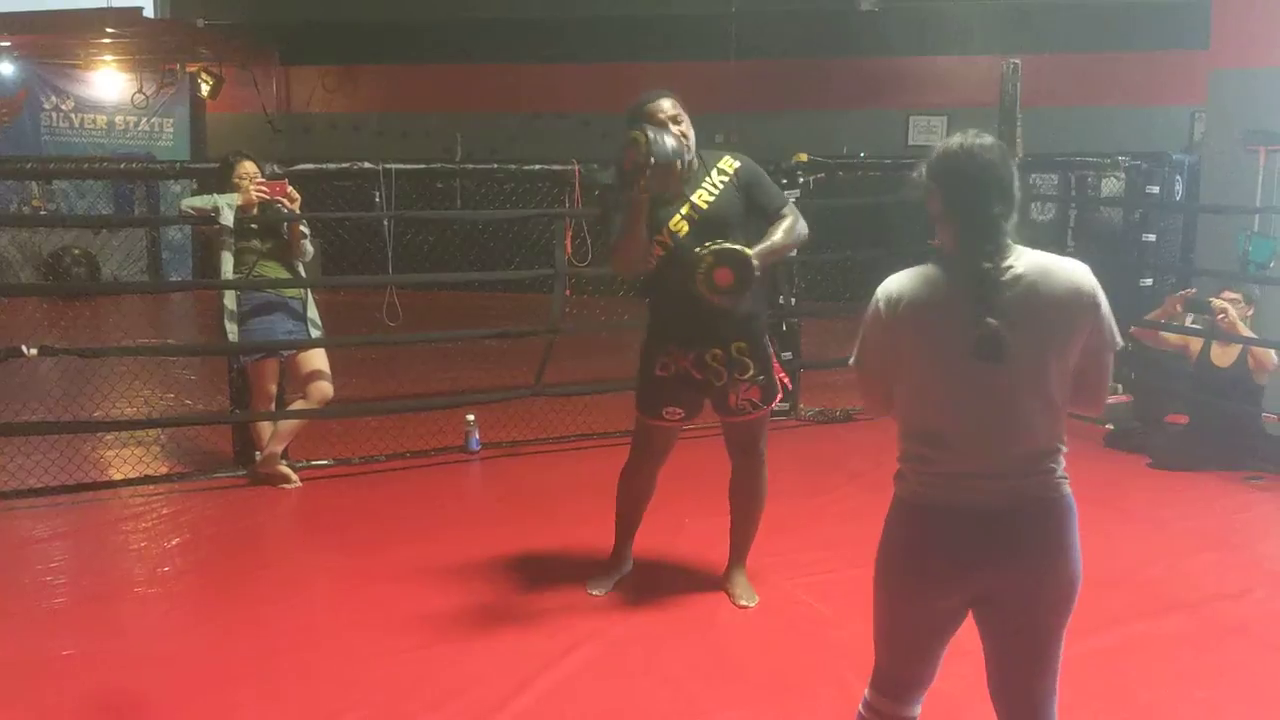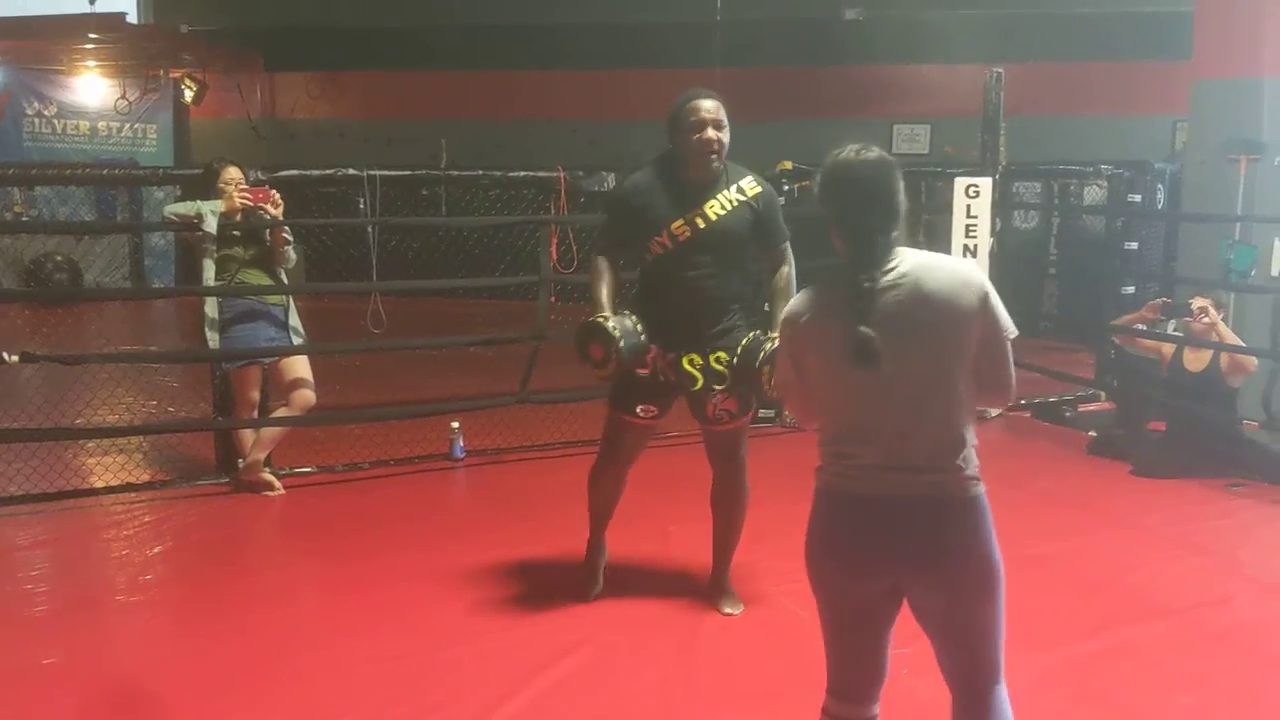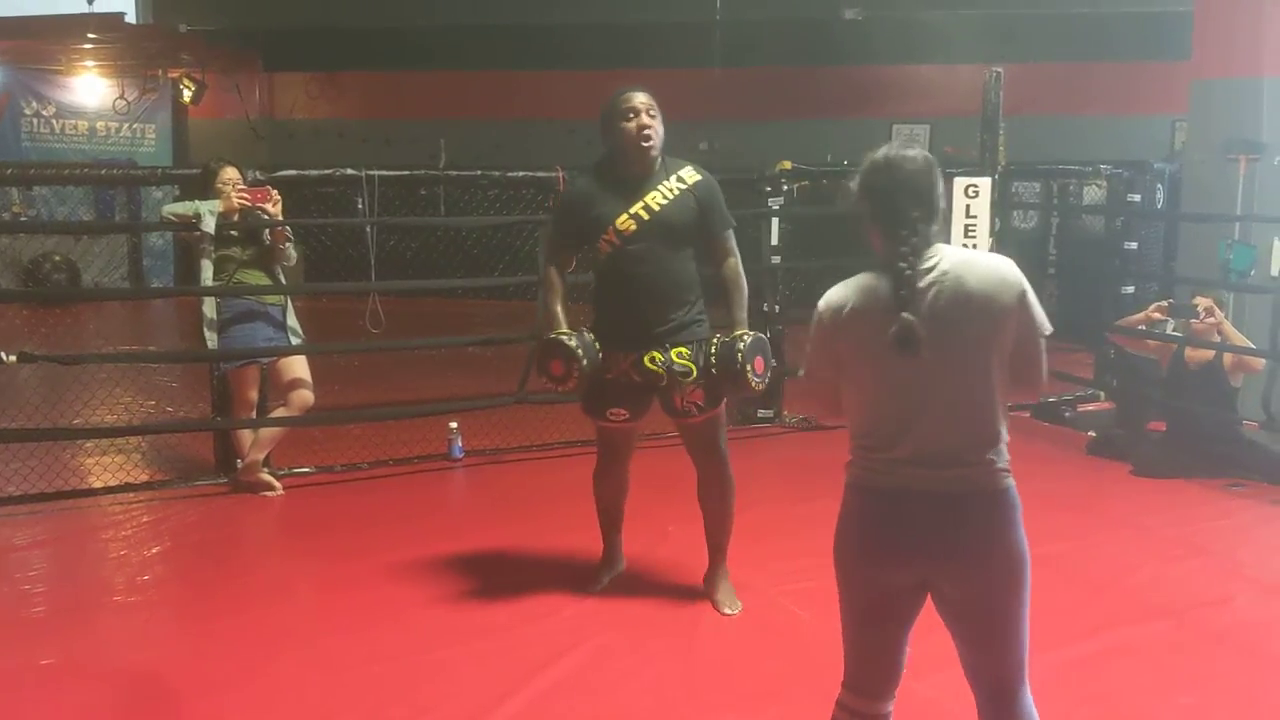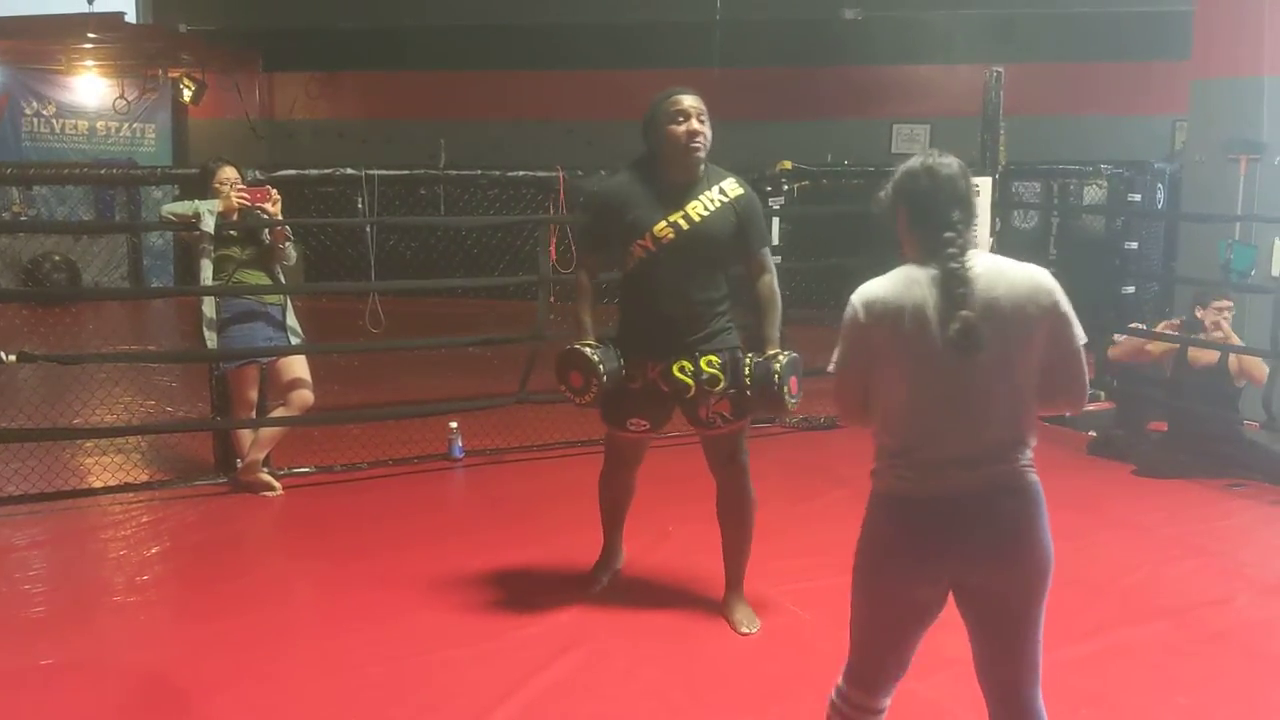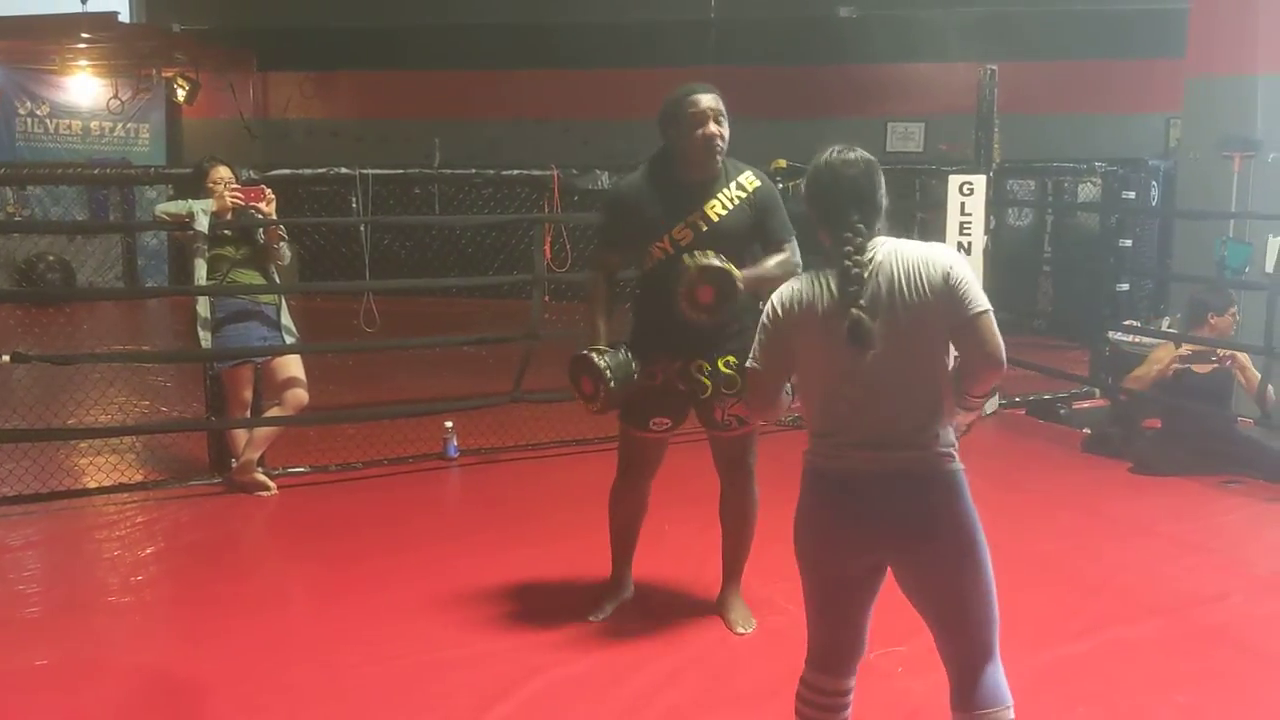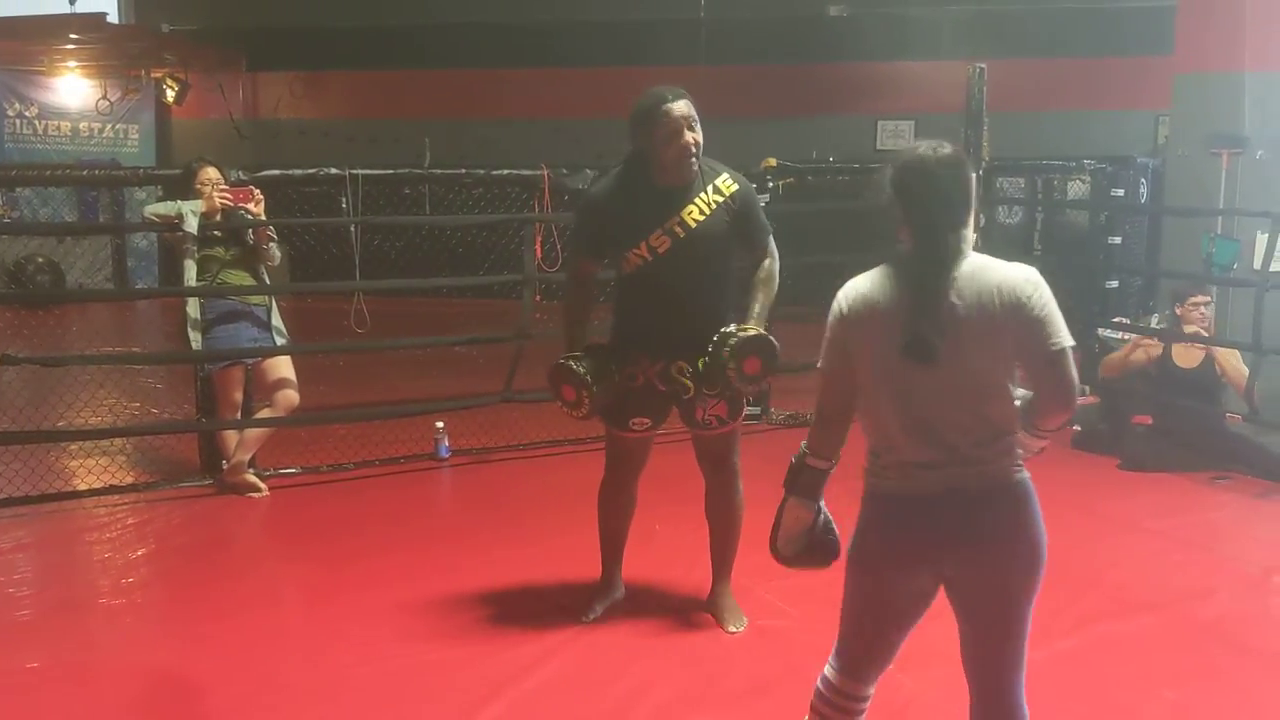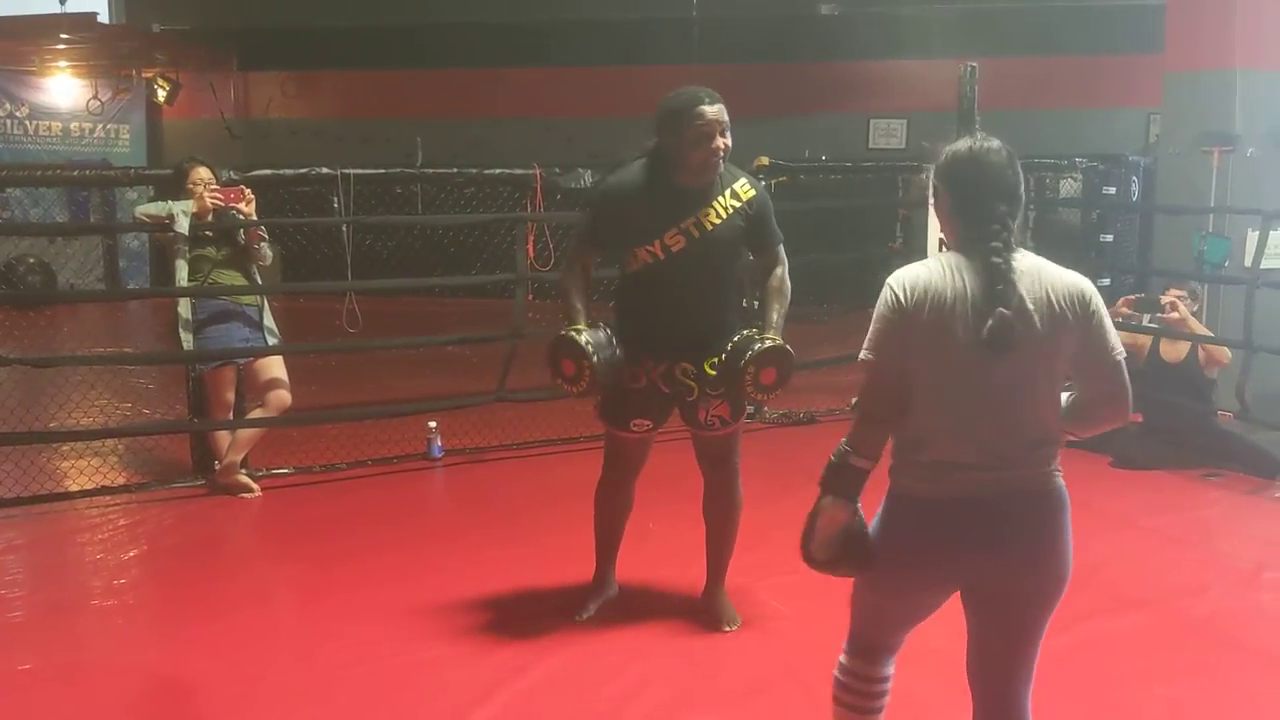
dt=0.5s
person 1, frame 1
left shoulder: (898, 296)
right shoulder: (1076, 285)
left elbow: (877, 401)
right elbow: (1092, 397)
left hip: (929, 525)
right hip: (1037, 526)
person 1, frame 2
left shoulder: (804, 314)
right shoulder: (964, 281)
left elbow: (805, 413)
right elbow: (1000, 390)
left hip: (848, 520)
right hip: (948, 516)
person 1, frame 3
left shoulder: (840, 305)
right shoulder: (1002, 278)
left elbow: (830, 404)
right elbow: (1031, 383)
left hip: (878, 516)
right hip: (979, 513)
person 1, frame 4
left shoulder: (874, 301)
right shoulder: (1033, 286)
left elbow: (853, 409)
right elbow: (1069, 392)
left hip: (906, 518)
right hip: (1007, 514)
person 1, frame 5
left shoulder: (791, 299)
right shoulder: (939, 264)
left elbow: (760, 401)
right elbow: (989, 361)
right wrist: (959, 409)
left hip: (834, 500)
right hip: (928, 495)
left knee: (830, 662)
right knee: (975, 662)
person 1, frame 6
left shoulder: (858, 298)
right shoulder: (1018, 286)
left elbow: (833, 415)
right elbow: (1059, 397)
left wrist: (803, 491)
right wrist: (1021, 434)
left hip: (897, 515)
right hip: (998, 514)
left knee: (856, 664)
person 1, frame 7
left shoulder: (909, 286)
right shoulder: (1072, 292)
left elbow: (877, 411)
right elbow: (1112, 403)
left wrist: (839, 490)
left hip: (925, 516)
right hip: (1029, 520)
left knee: (869, 644)
person 2, frame 1
left shoulder: (736, 171)
right shoulder: (634, 191)
left elbow: (795, 225)
right elbow: (627, 267)
left wrist: (754, 255)
right wrist: (642, 197)
left hip: (740, 341)
right hip: (672, 346)
left knee: (749, 454)
right knee: (646, 454)
left ankle: (737, 566)
right ankle: (621, 555)
person 2, frame 2
left shoulder: (754, 193)
right shoulder: (638, 190)
left elbow: (781, 263)
right elbow: (606, 256)
left wrist: (778, 330)
right wrist: (604, 312)
left hip: (723, 348)
right hip: (650, 345)
left knee: (729, 463)
right knee: (615, 452)
left ankle: (721, 575)
right ankle: (596, 547)
person 2, frame 3
left shoulder: (695, 182)
right shoulder: (583, 194)
left elbow: (727, 257)
right elbow: (557, 263)
left wrist: (740, 328)
right wrist: (559, 325)
left hip: (686, 341)
right hip: (617, 347)
left knee: (711, 455)
right knee: (613, 454)
left ankle: (718, 572)
right ankle: (612, 554)
person 2, frame 4
left shoulder: (736, 195)
right shoulder: (617, 194)
left elbow: (762, 273)
right elbow: (588, 269)
left wrist: (772, 347)
right wrist: (587, 340)
left hip: (714, 353)
right hip: (640, 354)
left knee: (733, 469)
right knee: (621, 462)
left ankle: (734, 590)
right ankle: (611, 549)
person 2, frame 5
left shoulder: (754, 187)
right shoulder: (633, 193)
left elbow: (789, 260)
right elbow: (605, 271)
left wrist: (740, 280)
right wrist: (601, 341)
left hip: (730, 354)
right hip: (656, 355)
left knee: (738, 470)
right knee: (633, 471)
left ankle: (731, 590)
right ankle: (619, 580)
person 2, frame 6
left shoulder: (731, 189)
right shoulder: (607, 198)
left elbow: (765, 258)
right elbow: (583, 277)
left wrist: (753, 324)
right wrist: (575, 349)
left hip: (712, 354)
right hip: (637, 355)
left knee: (722, 469)
right knee: (621, 468)
left ankle: (721, 588)
right ankle: (611, 579)
person 2, frame 7
left shoulder: (746, 193)
right shoulder: (622, 192)
left elbow: (774, 265)
right elbow: (580, 260)
left wrist: (772, 332)
right wrist: (578, 321)
left hip: (715, 356)
right hip: (641, 355)
left knee: (722, 470)
right knee: (619, 470)
left ankle: (715, 588)
right ankle: (604, 578)
person 3, frame 1
left shoulder: (277, 215)
right shoulder: (226, 220)
left elbow: (304, 254)
right elbow: (186, 206)
left wrist: (295, 217)
right wrist: (237, 202)
left hip: (297, 308)
right hip: (259, 309)
left knee: (321, 390)
right knee: (265, 395)
left ankle: (269, 457)
right ankle: (270, 461)
person 3, frame 2
left shoulder: (259, 221)
right shoulder: (208, 226)
left elbow: (286, 260)
right elbow: (169, 212)
left wrist: (277, 222)
right wrist: (221, 208)
left hip: (279, 315)
right hip: (240, 316)
left knee: (303, 397)
right knee: (248, 402)
left ankle: (252, 465)
right ankle: (253, 469)
person 3, frame 3
right shoulder: (207, 226)
left elbow: (287, 258)
right elbow: (168, 212)
left wrist: (276, 220)
right wrist: (219, 208)
left hip: (277, 315)
right hip: (238, 316)
left knee: (302, 397)
right knee: (246, 402)
left ankle: (251, 464)
right ankle: (251, 468)
person 3, frame 4
right shoulder: (206, 226)
left elbow: (287, 258)
right elbow: (167, 211)
left wrist: (276, 219)
right wrist: (219, 207)
left hip: (277, 315)
right hip: (238, 316)
left knee: (302, 396)
right knee: (246, 403)
left ankle: (251, 464)
right ankle: (251, 468)
person 3, frame 5
left shoulder: (250, 222)
right shoulder: (200, 226)
left elbow: (282, 258)
right elbow: (161, 211)
left wrist: (270, 219)
right wrist: (213, 207)
left hip: (271, 314)
right hip: (232, 315)
left knee: (296, 396)
right knee: (240, 402)
left ankle: (245, 464)
right ankle: (245, 468)
person 3, frame 6
right shoulder: (189, 227)
left elbow: (272, 258)
right elbow: (150, 212)
left wrist: (260, 219)
right wrist: (202, 208)
left hip: (262, 316)
right hip: (222, 316)
left knee: (287, 397)
right knee: (231, 404)
left ankle: (237, 465)
right ankle: (236, 470)
person 3, frame 7
left shoulder: (230, 222)
right shoulder: (181, 227)
left elbow: (264, 258)
right elbow: (140, 212)
left wrist: (251, 218)
right wrist: (192, 208)
left hip: (253, 315)
right hip: (214, 316)
left knee: (279, 397)
right knee: (222, 404)
left ankle: (228, 466)
right ankle: (229, 470)
person 4, frame 1
left shoulder: (1254, 351)
right shoulder: (1197, 342)
right elbow: (1139, 333)
left wrist: (1235, 322)
right wrist: (1166, 312)
left hip: (1245, 442)
right hip: (1199, 437)
person 4, frame 2
left shoulder: (1227, 355)
right shoulder: (1169, 348)
left elbow: (1250, 365)
right elbow: (1115, 332)
left wrist: (1216, 324)
right wrist: (1141, 316)
left hip: (1224, 445)
right hip: (1178, 443)
left knee: (1272, 466)
person 4, frame 3
left shoulder: (1229, 355)
right shoulder: (1170, 348)
left elbow: (1258, 365)
right elbow: (1116, 334)
left wrist: (1222, 323)
right wrist: (1146, 316)
left hip: (1225, 444)
right hip: (1178, 442)
left knee: (1273, 466)
right knee: (1144, 459)
person 4, frame 4
left shoulder: (1235, 356)
right shoulder: (1173, 349)
left elbow: (1265, 380)
right elbow: (1114, 354)
left wrist: (1230, 337)
right wrist: (1154, 336)
left hip: (1228, 444)
right hip: (1181, 442)
right knee: (1145, 458)
person 4, frame 5
left shoulder: (1233, 356)
right shoulder: (1169, 351)
right elbow: (1127, 389)
left wrist: (1243, 367)
right wrist: (1163, 368)
left hip: (1223, 440)
right hip: (1177, 440)
right knee: (1145, 455)
person 4, frame 6
left shoulder: (1222, 350)
right shoulder: (1158, 347)
left elbow: (1250, 394)
right elbow: (1105, 373)
left wrist: (1214, 351)
right wrist: (1135, 345)
left hip: (1210, 437)
right hip: (1164, 437)
right knee: (1131, 451)
person 4, frame 7
left shoulder: (1203, 346)
right shoulder: (1145, 339)
left elbow: (1223, 359)
left wrist: (1186, 319)
right wrist: (1114, 312)
left hip: (1202, 434)
right hip: (1157, 433)
right knee: (1123, 448)
